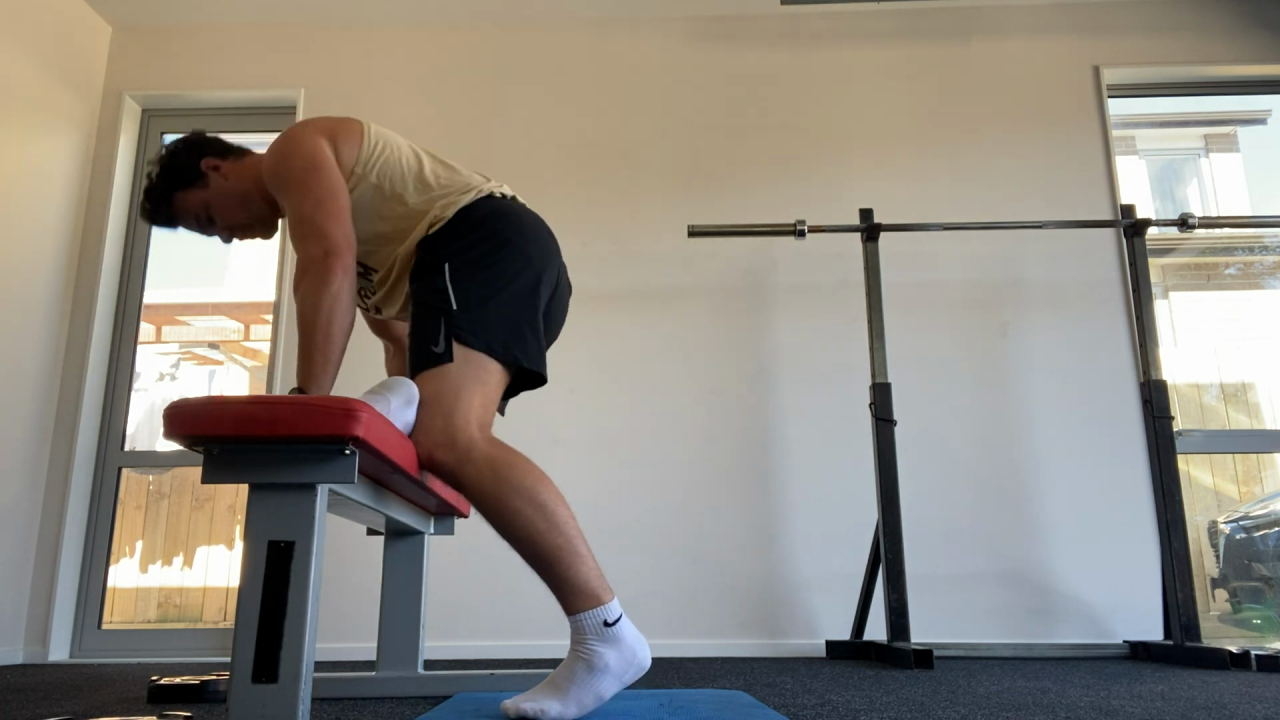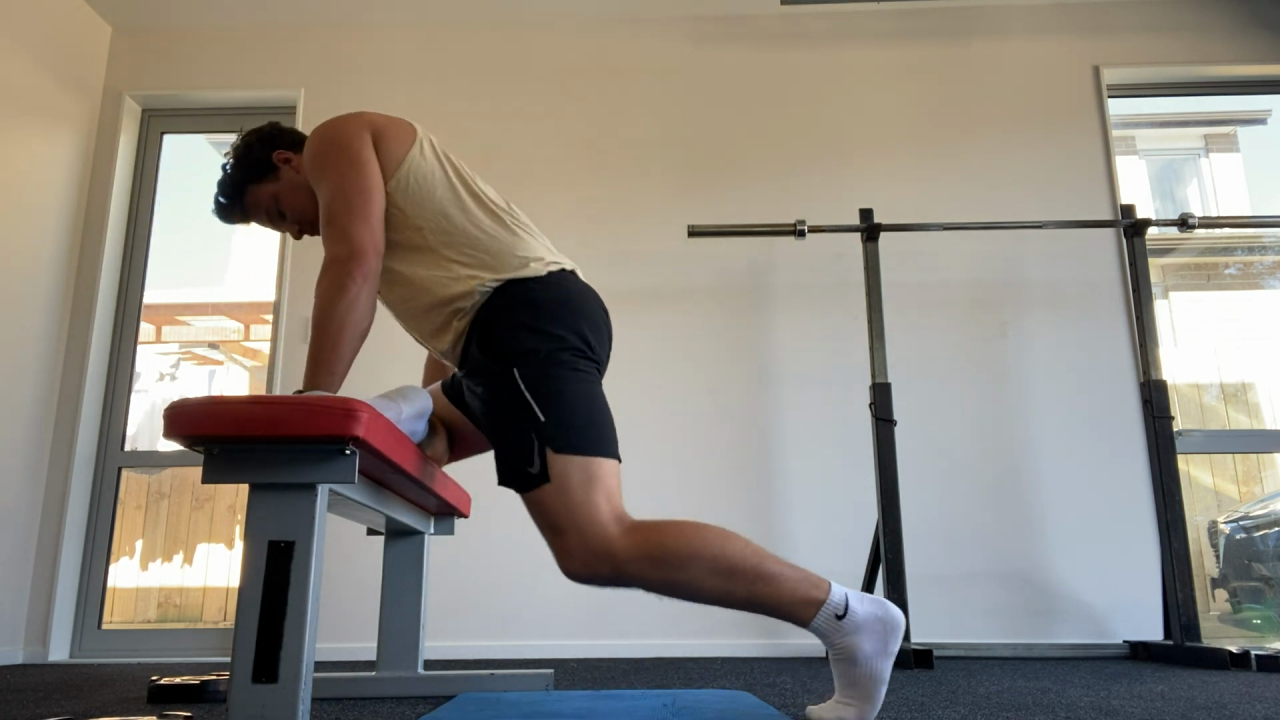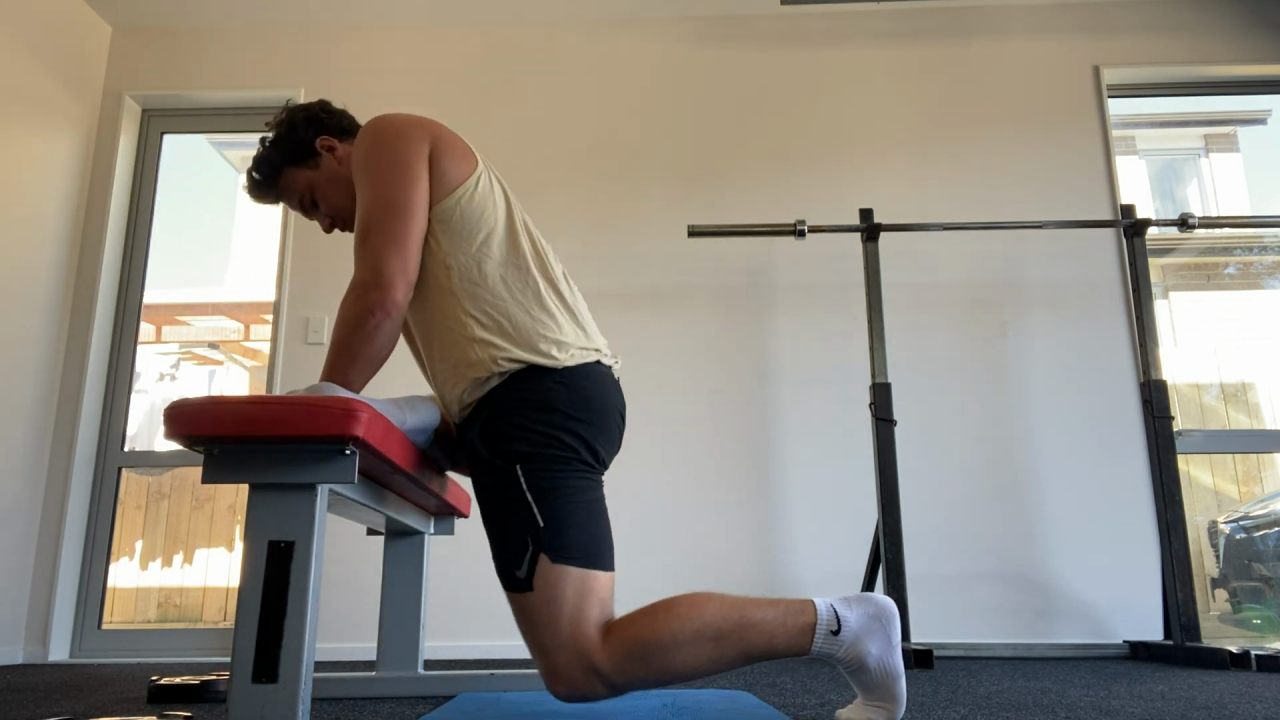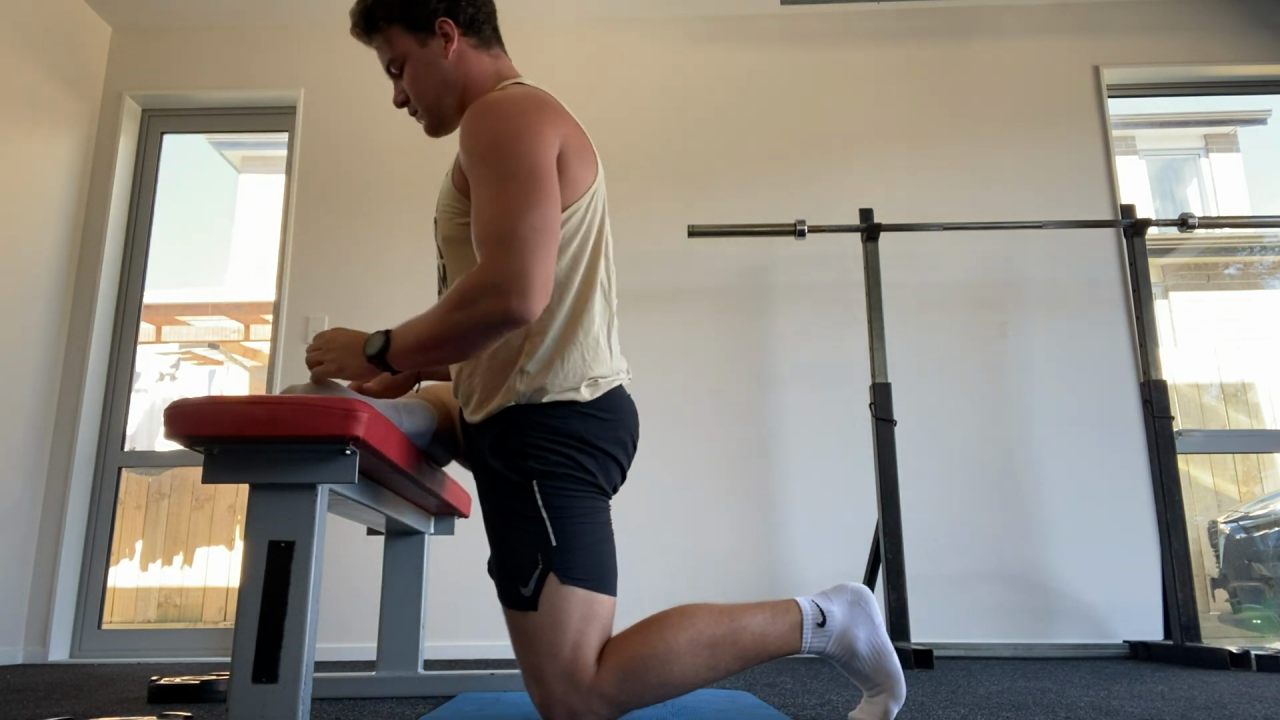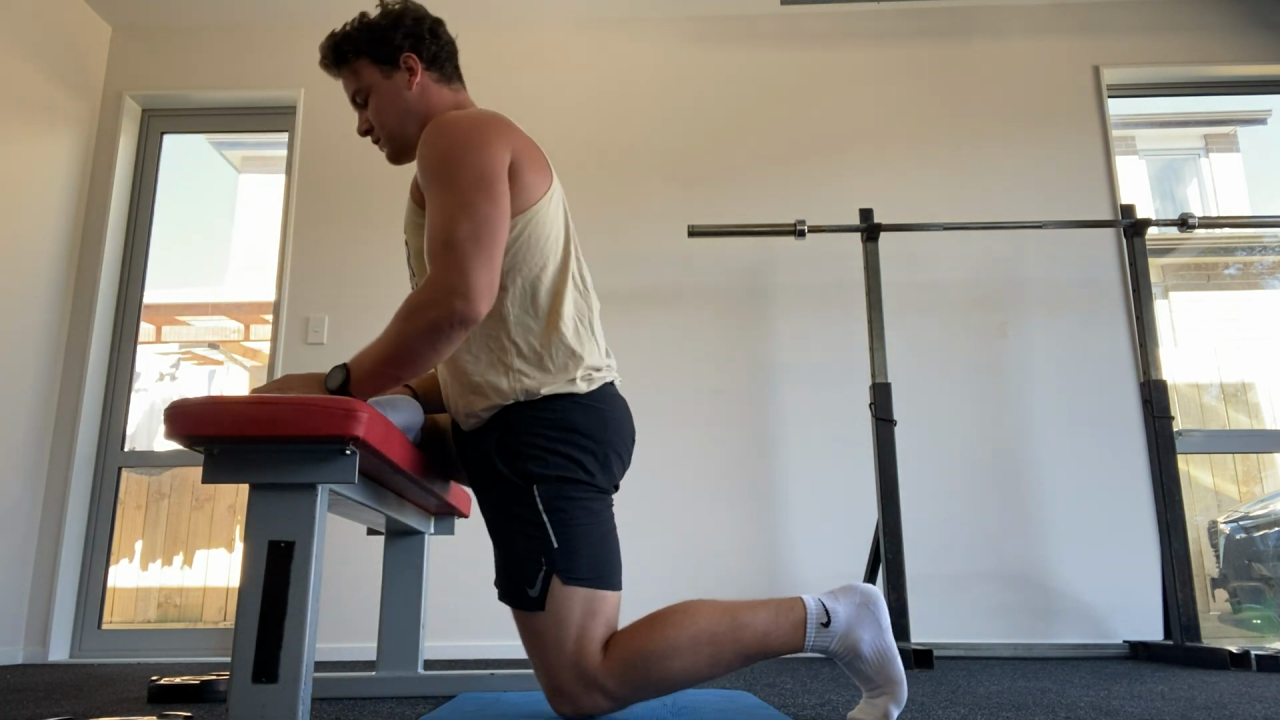
dt=0.7s
person 1, frame 1
left shoulder: (296, 149)
right shoulder: (329, 196)
left elbow: (328, 263)
right elbow: (395, 327)
left wrist: (305, 403)
right wrist: (400, 424)
left hip: (483, 244)
right hip: (517, 259)
left knee: (447, 441)
left ankle: (607, 636)
person 1, frame 2
left shoulder: (335, 141)
right shoulder: (380, 176)
left elbow: (353, 267)
right elbow: (449, 316)
left wrist: (314, 405)
left hip: (527, 318)
right hip: (516, 327)
left knee: (594, 547)
right knee: (418, 437)
left ankle: (847, 616)
person 1, frame 3
left shoulder: (390, 139)
right shoulder: (427, 184)
left elbow: (381, 295)
left hip: (539, 399)
right hip: (545, 394)
left knee: (581, 667)
left ankle: (839, 624)
person 1, frame 4
left shoulder: (505, 116)
right shoulder: (517, 127)
left elbow: (512, 296)
left wrist: (380, 352)
right wrist: (398, 371)
left hip: (548, 425)
right hip: (545, 413)
left ankle: (818, 619)
person 1, frame 5
left shoulder: (458, 135)
right shoulder: (480, 149)
left elbow: (461, 301)
left wrist: (341, 386)
right wrist: (396, 396)
left hip: (545, 426)
right hip: (544, 420)
left ankle: (826, 618)
